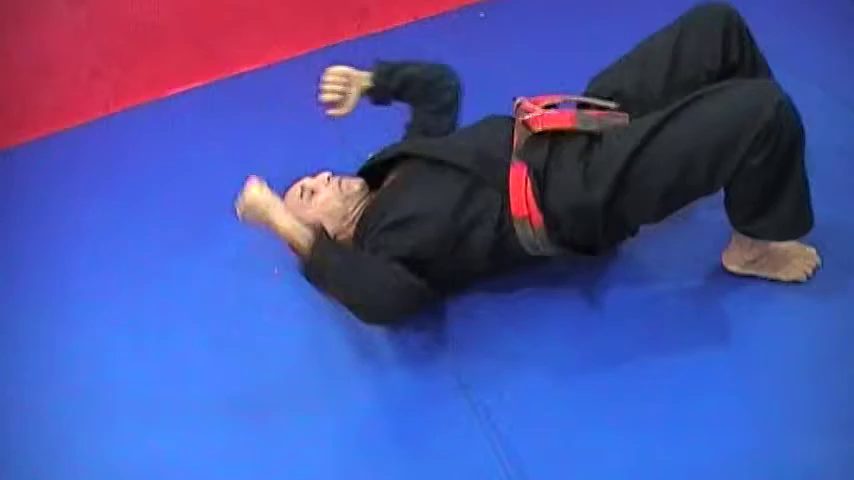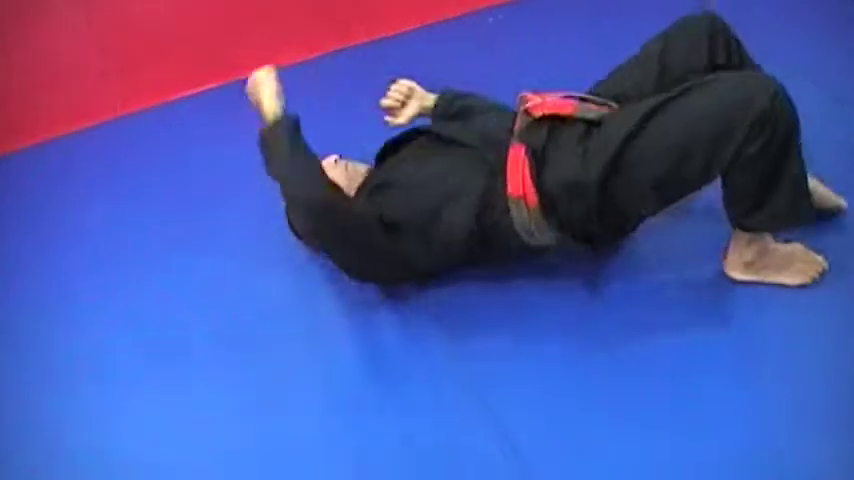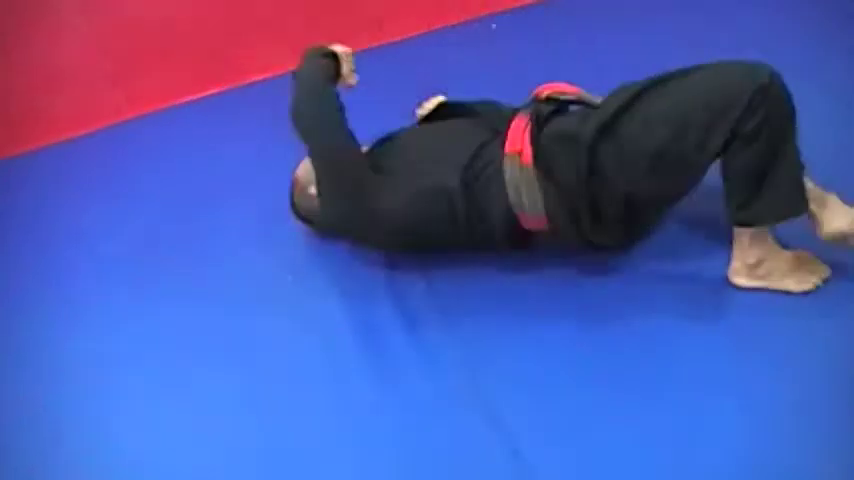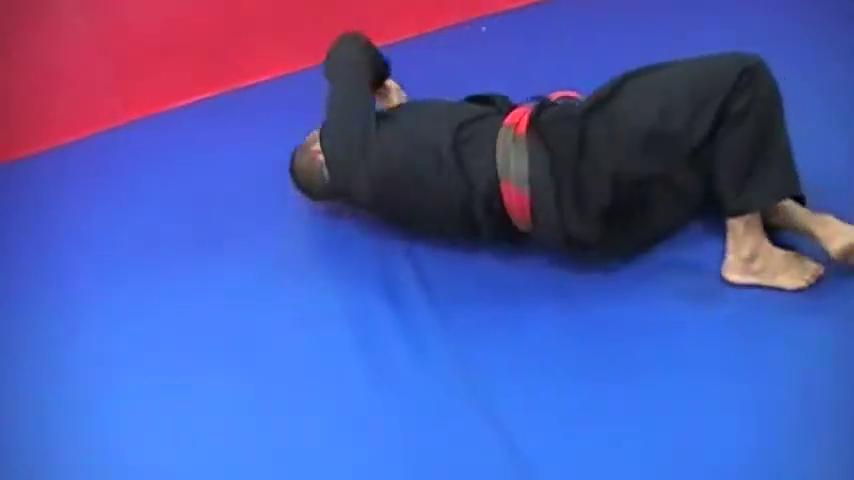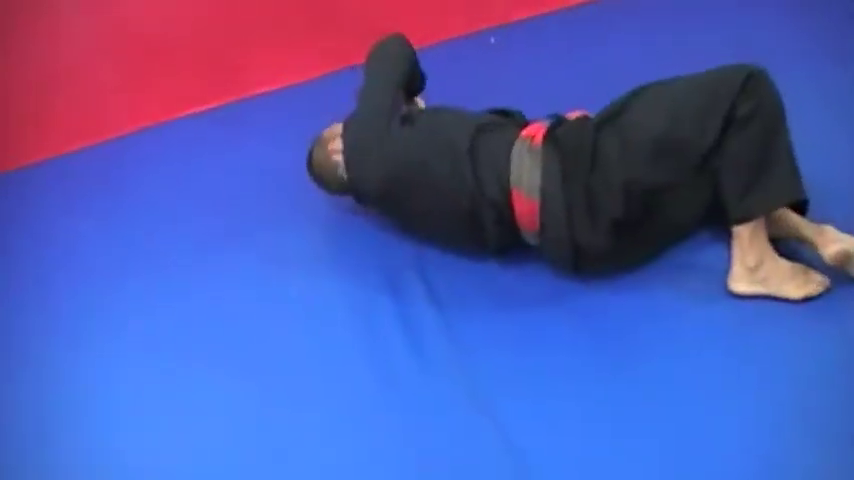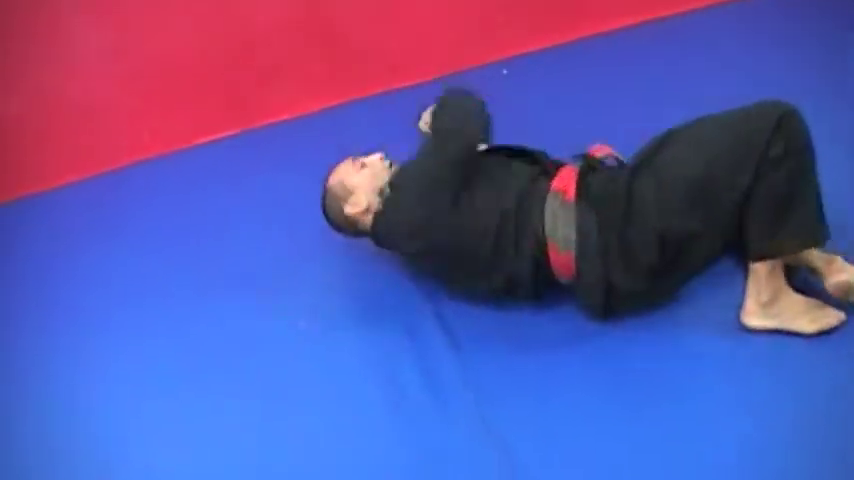
dt=0.2s
person 1, frame 1
left shoulder: (394, 178)
right shoulder: (381, 250)
left elbow: (440, 82)
right elbow: (388, 299)
left wrist: (370, 79)
right wrist: (294, 234)
left hip: (579, 128)
right hip: (585, 194)
right knee: (766, 110)
left ankle: (762, 184)
right ankle: (753, 249)
person 1, frame 2
left shoulder: (405, 170)
right shoulder: (380, 240)
left elbow: (489, 118)
right elbow: (323, 218)
left wrist: (431, 103)
right wrist: (274, 119)
left hip: (576, 128)
right hip: (579, 185)
left knee: (702, 34)
right knee: (761, 101)
left ankle: (783, 179)
right ankle: (752, 250)
person 1, frame 3
left shoulder: (396, 181)
right shoulder: (365, 208)
left elbow: (491, 126)
right elbow: (313, 118)
right wrist: (326, 63)
left hip: (573, 168)
right hip: (572, 177)
right knee: (755, 90)
right ankle: (754, 256)
person 1, frame 4
right shoulder: (358, 152)
right elbow: (349, 54)
right wrist: (381, 89)
left hip: (575, 211)
right hip: (564, 170)
right knee: (739, 80)
left ankle: (806, 221)
right ankle: (748, 253)
person 1, frame 5
left shoulder: (386, 183)
right shoulder: (374, 150)
right elbow: (392, 53)
right wrist: (406, 101)
right hip: (578, 188)
right knee: (743, 88)
right ankle: (752, 262)
person 1, frame 6
left shoulder: (411, 214)
right shoulder: (412, 205)
right elbow: (461, 108)
left wrist: (458, 139)
right wrist: (450, 120)
left hip: (600, 217)
right hip: (612, 237)
right knee: (772, 125)
right ankle: (767, 296)
